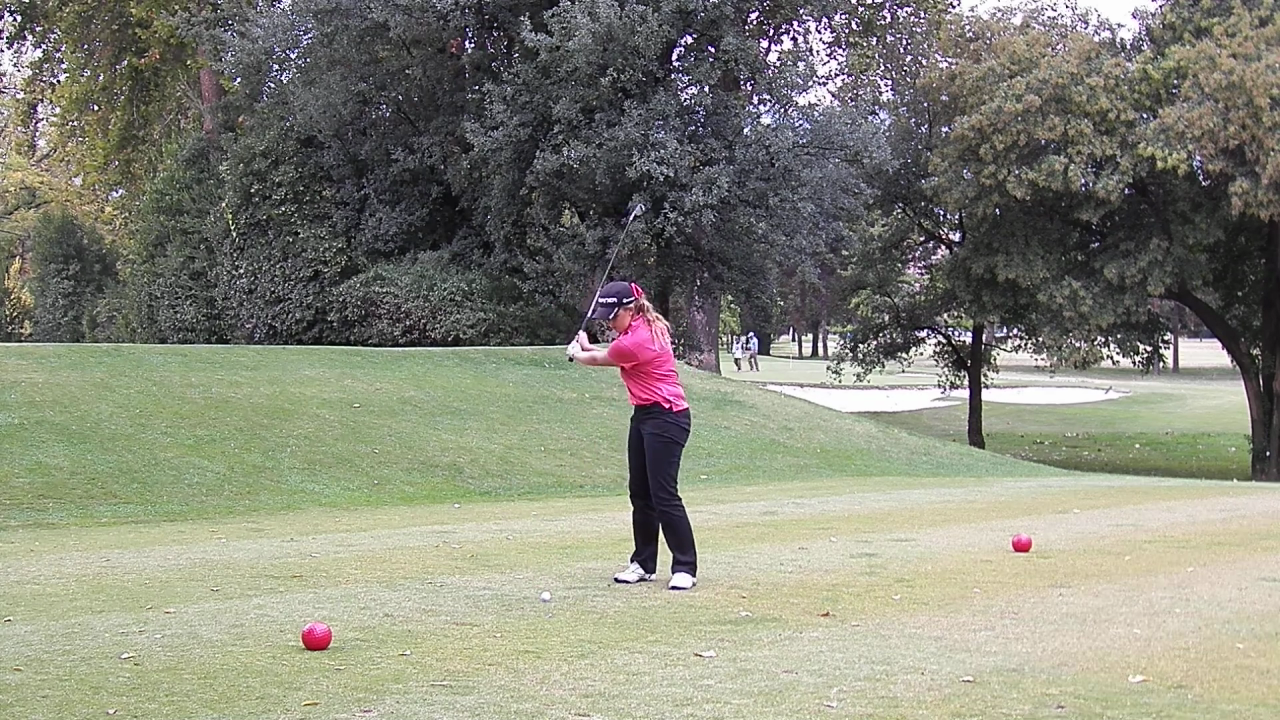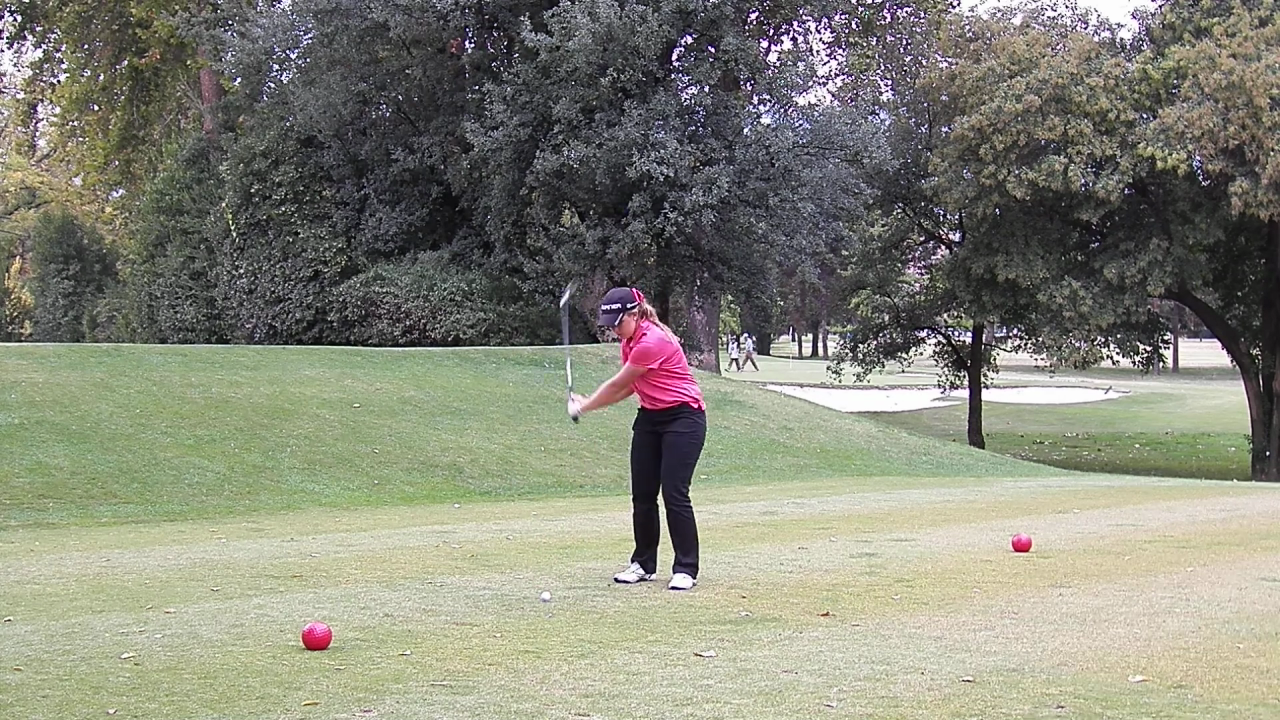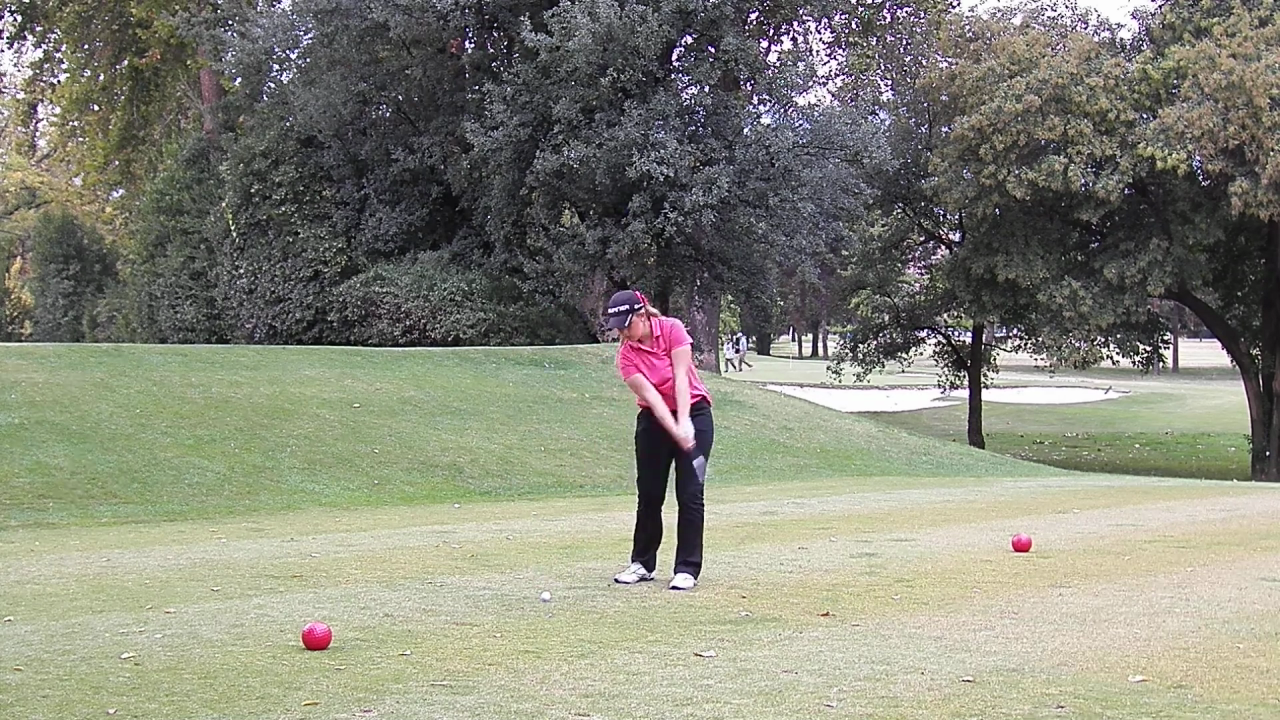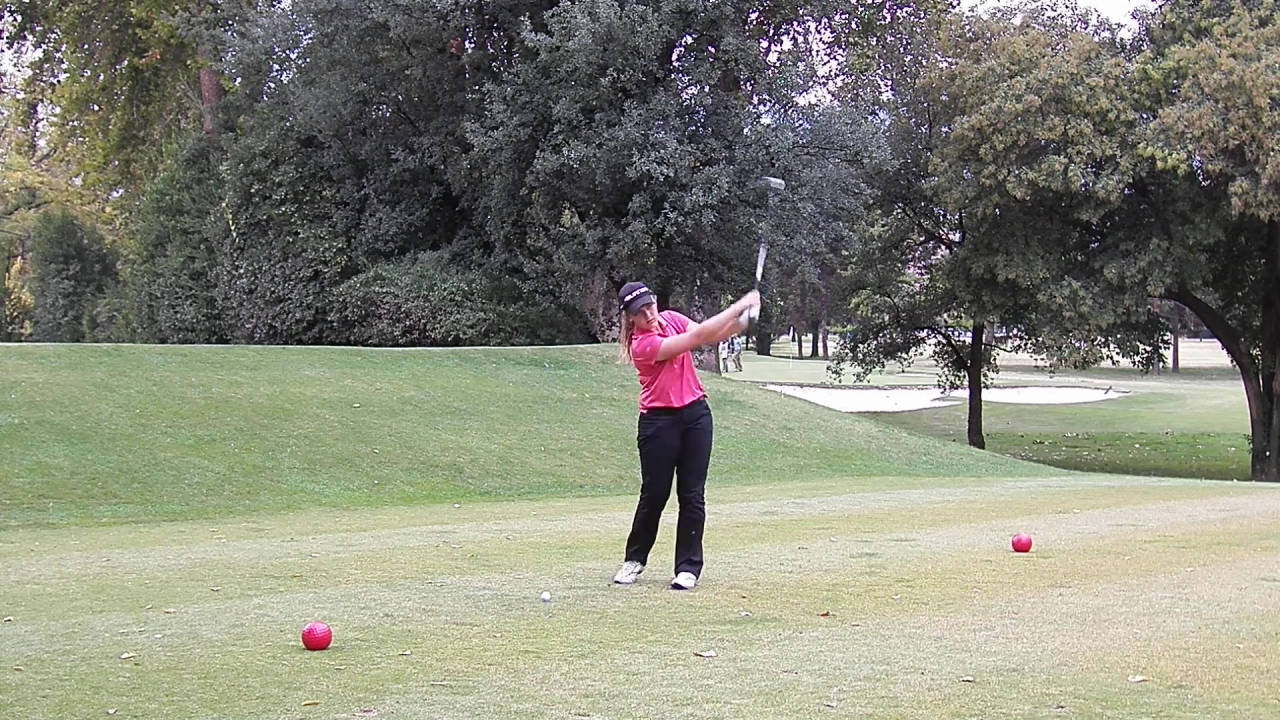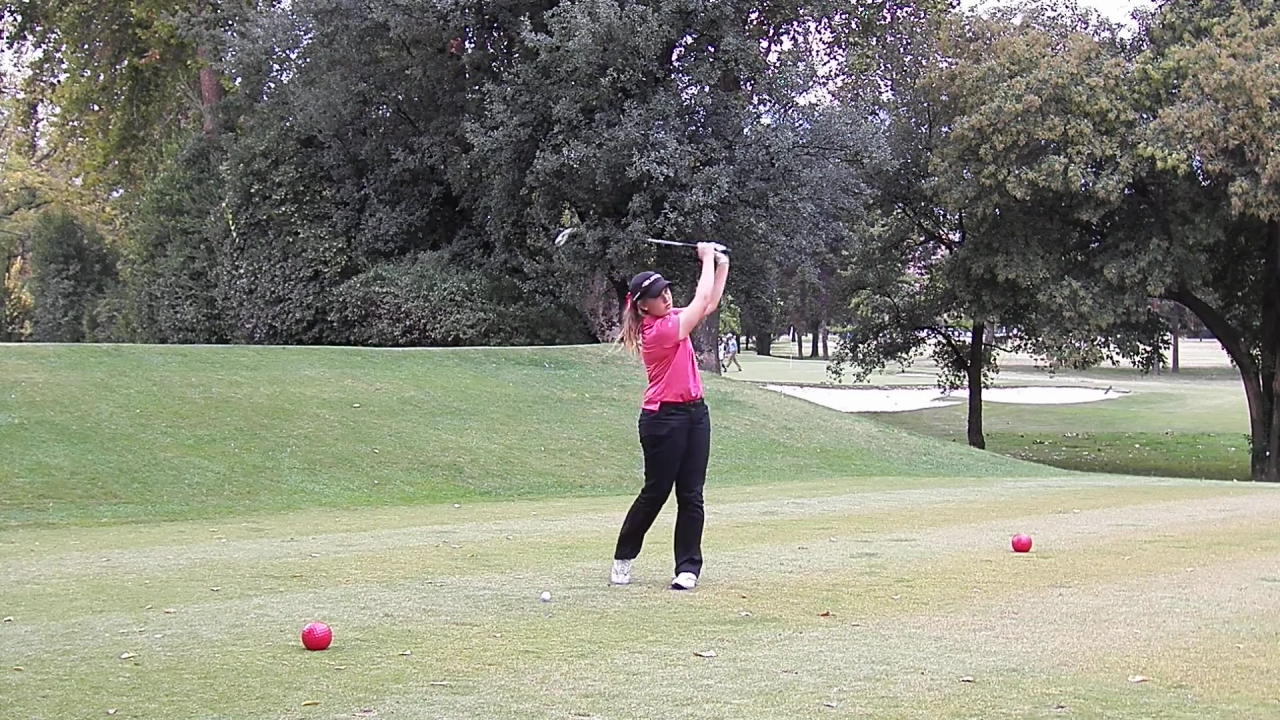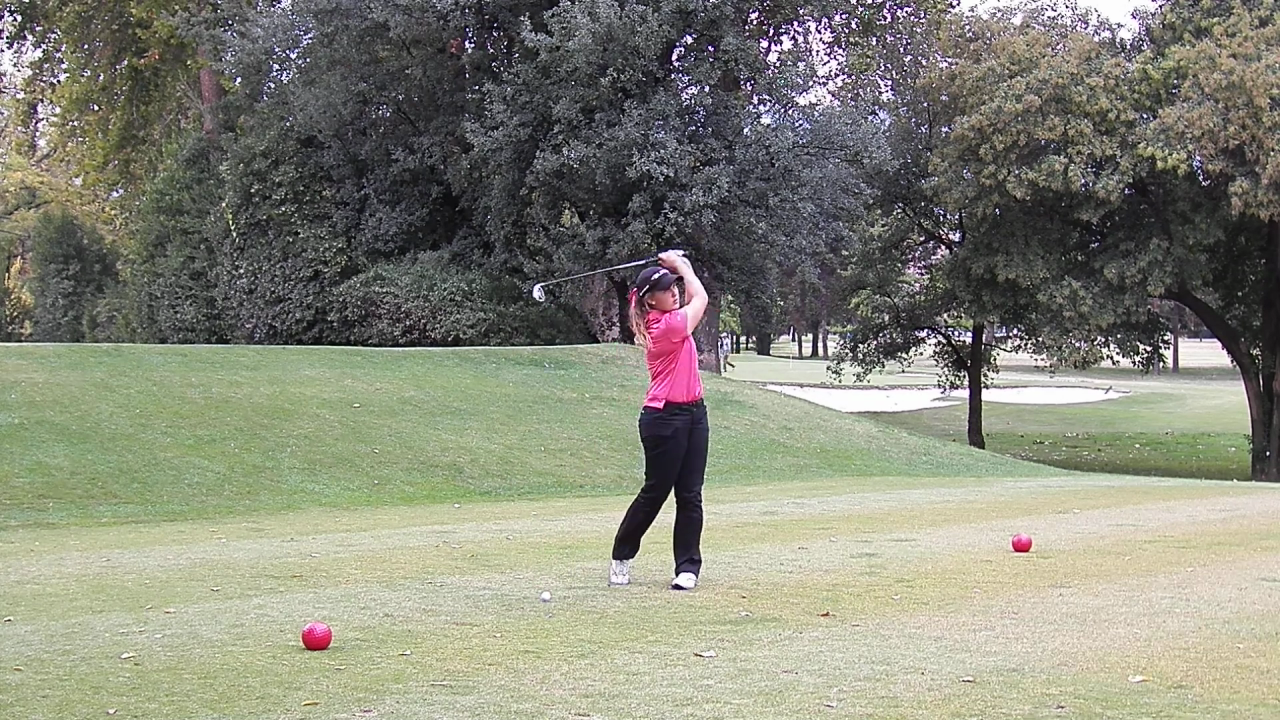
dt=0.2s
person 1, frame 1
left shoulder: (633, 342)
right shoulder: (645, 328)
left elbow: (601, 360)
right elbow: (614, 356)
left wrist: (579, 353)
right wrist: (587, 347)
left hip: (665, 419)
right hip: (646, 416)
left knee: (663, 494)
right knee: (640, 492)
left ankle: (685, 567)
right ankle: (643, 563)
person 1, frame 2
left shoulder: (653, 341)
right shoulder: (631, 342)
left elbow: (618, 385)
right elbow: (626, 389)
left wrist: (585, 406)
right wrist: (588, 402)
left hip: (683, 419)
right hip: (650, 418)
left knee: (674, 494)
right knee: (642, 494)
left ankle: (686, 568)
right ankle: (643, 563)
person 1, frame 3
left shoulder: (671, 328)
right shoulder: (625, 354)
left elbow: (681, 377)
right elbow: (649, 394)
left wrist: (684, 421)
right wrist: (672, 428)
left hip: (693, 416)
right hip: (656, 421)
left knee: (689, 493)
right knee: (649, 495)
left ankle: (688, 567)
right ankle: (643, 563)
person 1, frame 4
left shoulder: (672, 319)
right shoulder: (640, 346)
left elbow: (709, 336)
right elbow: (694, 337)
left wrist: (739, 319)
right wrist: (737, 306)
left hip: (695, 414)
right hip: (659, 422)
left knee: (692, 495)
right knee: (654, 495)
left ankle: (688, 566)
right ankle: (634, 560)
person 1, frame 5
left shoulder: (669, 319)
right shoulder: (657, 332)
left elbow: (708, 303)
right elbow: (700, 303)
left wrist: (719, 265)
right wrist: (707, 260)
left hip: (694, 412)
right hip: (664, 418)
left knee: (691, 495)
right knee: (656, 492)
left ankle: (688, 567)
right ankle: (624, 557)
person 1, frame 6
left shoulder: (668, 319)
right shoulder: (667, 326)
left elbow: (695, 301)
right elbow: (700, 300)
left wrist: (680, 267)
right wrist: (681, 264)
left hip: (693, 413)
right hip: (665, 418)
left knee: (690, 495)
right knee: (655, 491)
left ankle: (687, 567)
right ankle: (621, 556)
